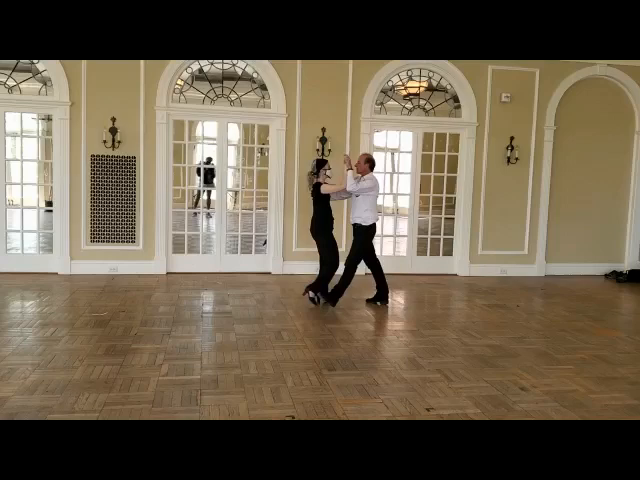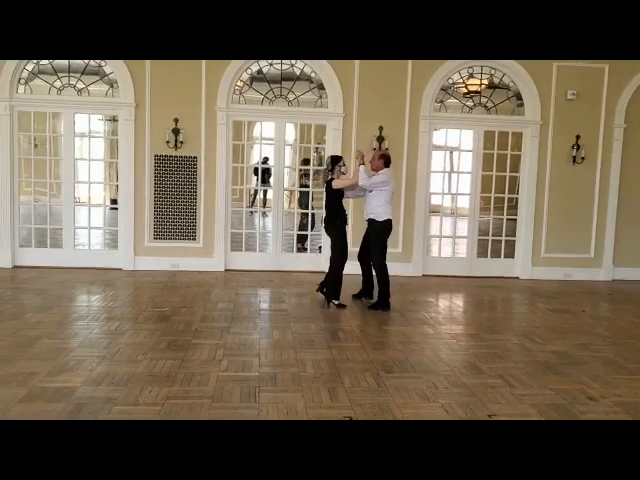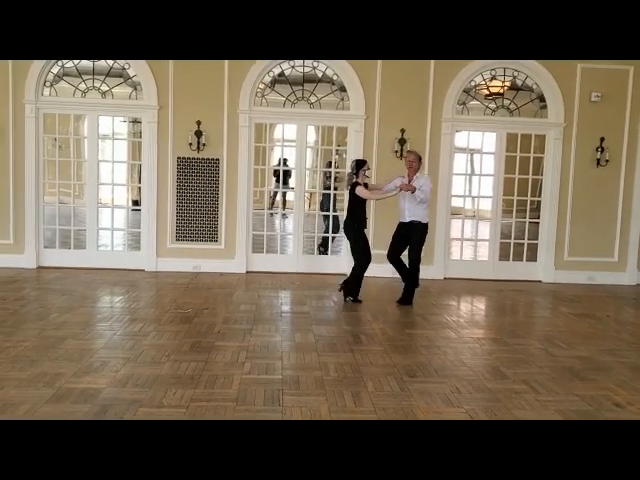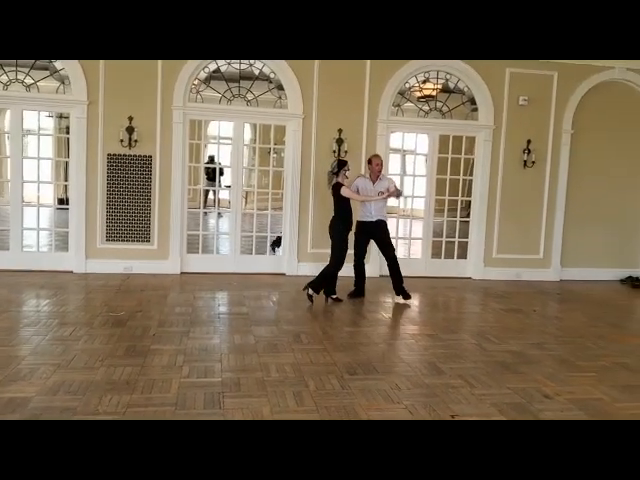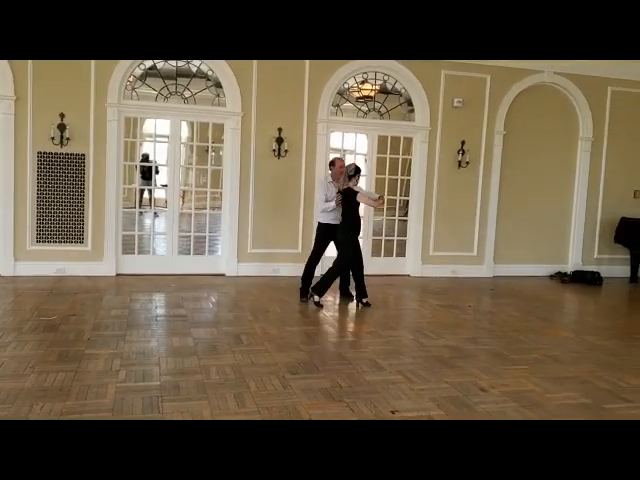
dt=1s
person 1, frame 1
left shoulder: (371, 182)
right shoulder: (359, 181)
left elbow: (351, 188)
right elbow: (347, 191)
left wrist: (348, 168)
left hip: (365, 228)
right hip: (361, 227)
left knee: (351, 262)
right knee: (371, 261)
left ankle: (334, 296)
right ankle: (382, 294)
person 1, frame 2
left shoulder: (385, 177)
right shoulder: (376, 177)
left elbow: (363, 183)
right elbow: (360, 190)
left wrist: (361, 163)
left hip: (381, 224)
right hip: (374, 223)
left knee: (378, 262)
right knee: (363, 257)
left ankle: (383, 301)
right ankle: (367, 290)
person 1, frame 3
left shoulder: (425, 180)
right shoulder: (400, 180)
left elbow: (424, 197)
right elbow: (382, 191)
left wrist: (413, 189)
left hip: (419, 225)
right hip: (403, 224)
left knee: (413, 259)
right knee: (392, 255)
left ankle: (408, 294)
right ankle: (411, 282)
person 1, frame 4
left shoulder: (388, 181)
right shoulder: (360, 181)
left elbow: (395, 192)
left wrist: (394, 192)
left hip: (380, 223)
right hip: (363, 223)
left knee: (390, 256)
right knee: (358, 257)
left ankle: (400, 289)
right ankle: (359, 289)
person 1, frame 5
right shoulder: (323, 184)
left elbow: (361, 192)
right elbow: (321, 207)
left wrist: (377, 197)
right wrist: (334, 203)
right hip: (325, 226)
right knee: (315, 258)
left ankle: (344, 290)
right ankle: (304, 290)
person 2, frame 1
left shoulder: (319, 186)
right shoulder: (320, 187)
left elbow: (336, 193)
right elbow: (343, 187)
left hip: (321, 227)
right hip: (321, 228)
left knee: (327, 261)
right knee: (332, 261)
left ankle: (320, 293)
right ankle: (314, 290)
person 2, frame 2
left shoulder: (337, 182)
right shoulder: (333, 182)
left elbow: (352, 187)
right elbow: (353, 181)
left hip: (336, 223)
right hip: (334, 224)
left knee: (338, 258)
right knee: (338, 259)
left ankle: (325, 286)
right ankle: (332, 297)
person 2, frame 3
left shoulder: (363, 186)
right shoulder: (356, 186)
right elbow: (374, 197)
right wrist: (394, 192)
left hip: (357, 227)
right hip: (353, 227)
left knee: (365, 258)
right knee: (362, 260)
left ankle: (348, 286)
right ankle: (350, 293)
person 2, frame 4
left shoulder: (339, 186)
right shoulder: (340, 187)
left elbow: (354, 195)
right elbow: (359, 198)
right wrist: (381, 197)
left hip: (339, 228)
right hip: (338, 228)
left knee: (335, 262)
right knee: (337, 262)
left ankle: (330, 292)
right ankle: (312, 287)
person 2, frame 5
left shoulder: (342, 191)
right shoulder: (356, 193)
right elbow: (376, 204)
right wrist: (381, 200)
left hip: (344, 231)
right hip: (349, 233)
left knee: (357, 264)
right knee: (341, 265)
left ankle: (362, 297)
right ankle: (317, 292)
